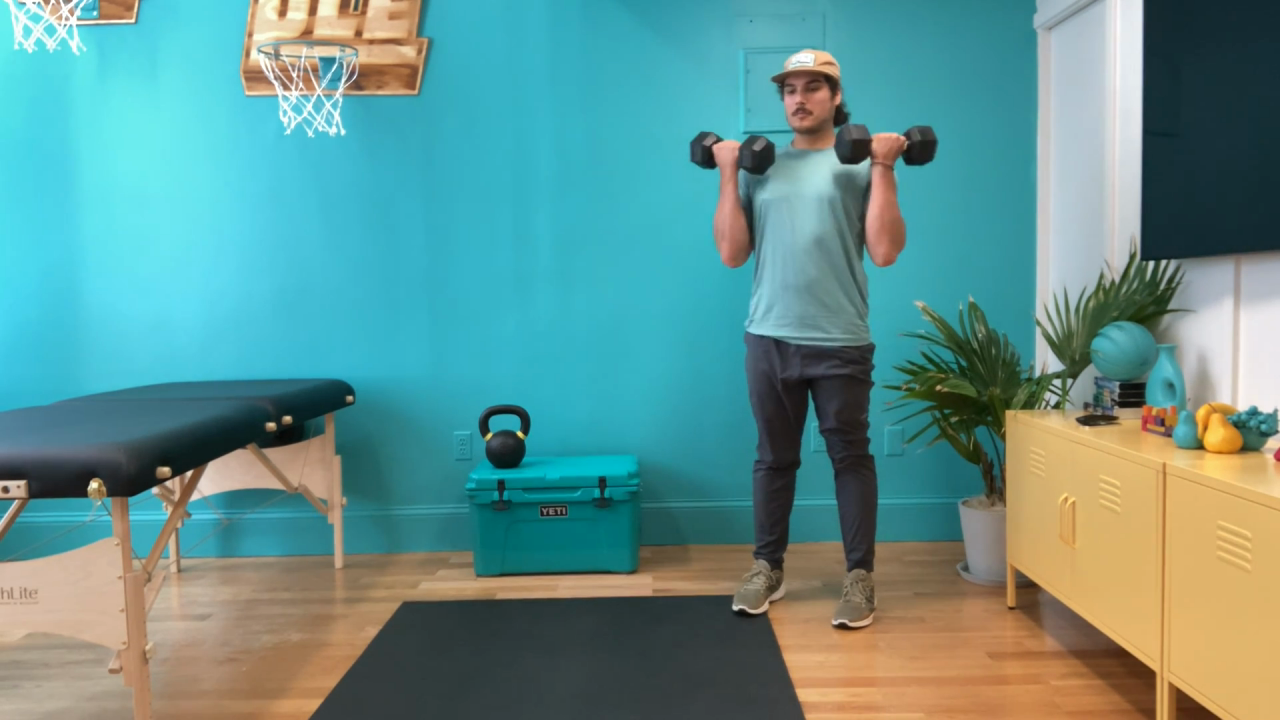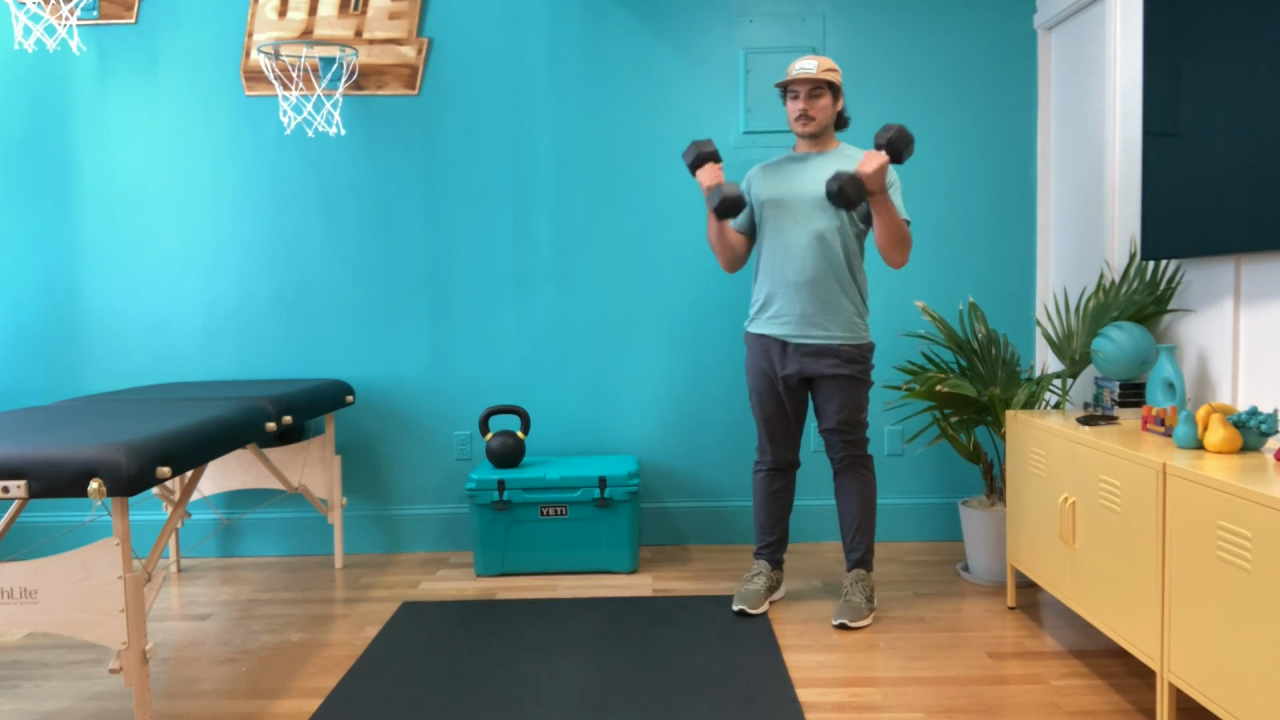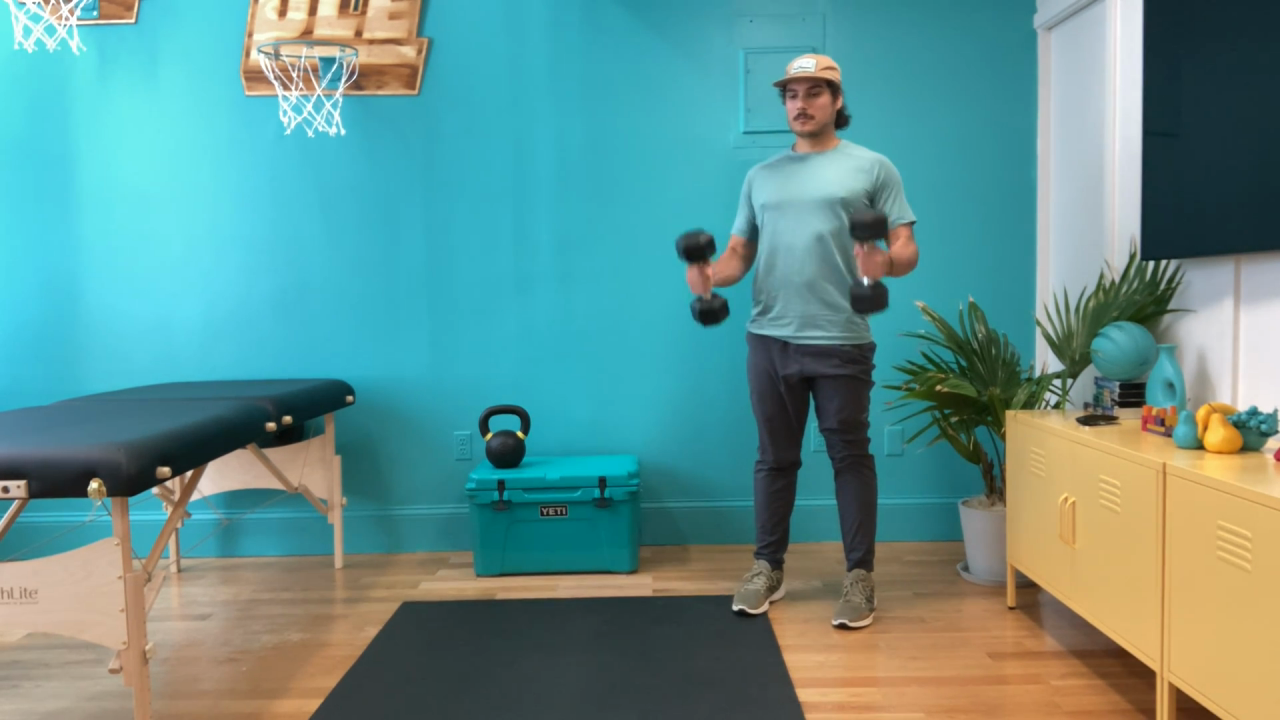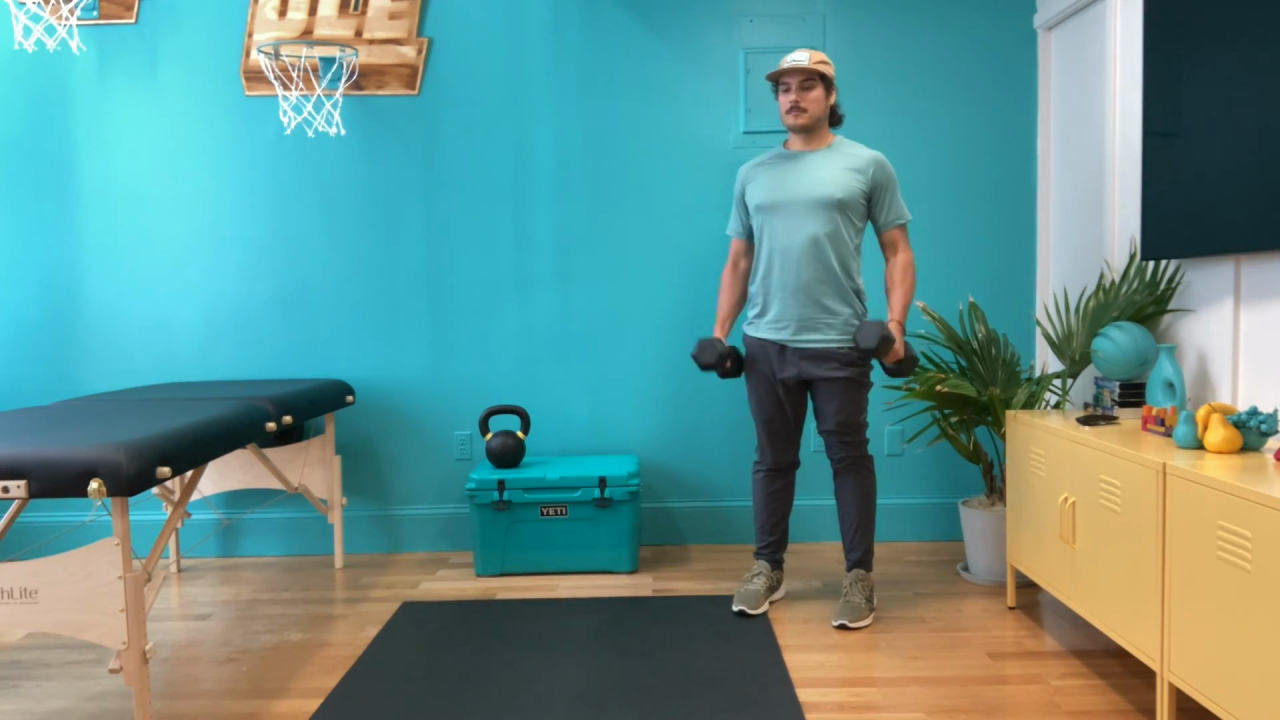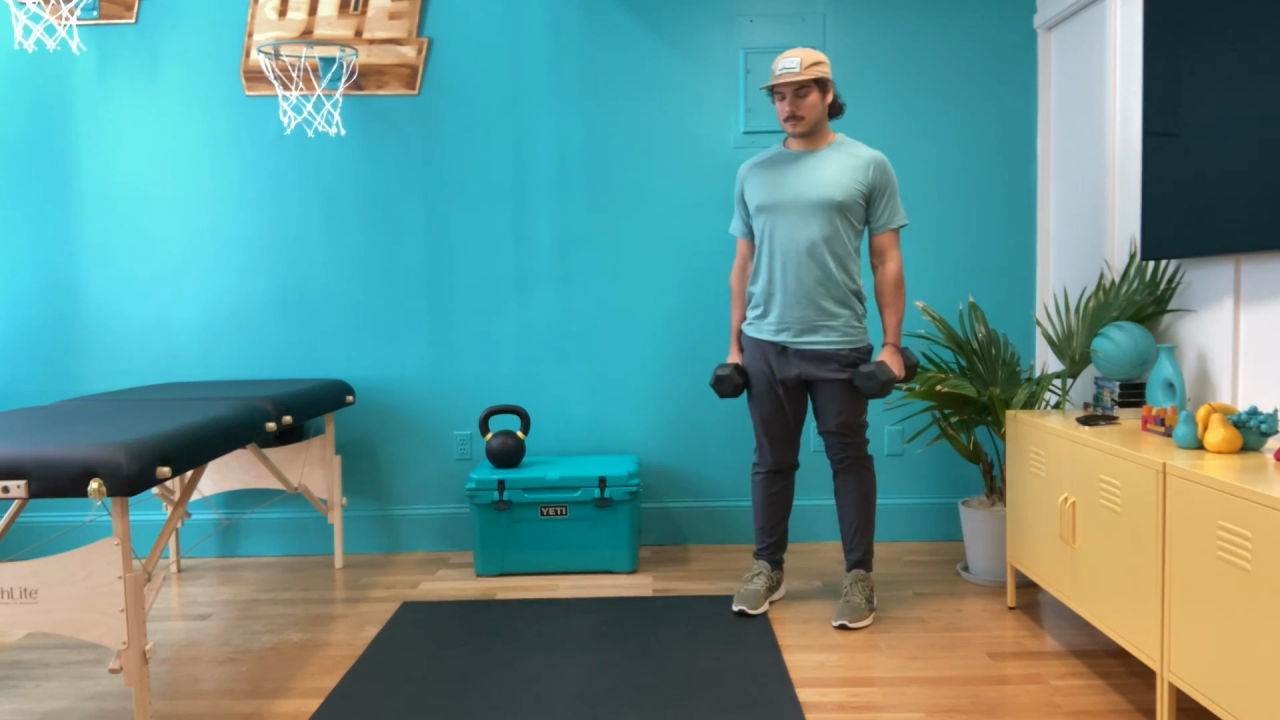
dt=0.3s
person 1, frame 1
left shoulder: (864, 166)
right shoulder: (759, 169)
left elbow: (885, 252)
right elbow: (732, 254)
left wrist: (883, 170)
right wrist: (728, 177)
left hip: (841, 342)
right hip: (769, 339)
left knee: (850, 456)
right knee: (774, 458)
left ankle: (859, 576)
right ankle: (767, 568)
person 1, frame 2
left shoulder: (867, 168)
right shoulder: (761, 176)
left elbow: (897, 255)
right elbow: (731, 260)
left wrist: (877, 190)
right wrist: (713, 202)
left hip: (841, 342)
right hip: (769, 339)
left knee: (849, 456)
right knee: (774, 457)
left ankle: (859, 576)
right ankle: (767, 567)
person 1, frame 3
left shoulder: (872, 168)
right shoulder: (761, 175)
left elbow: (907, 247)
right elbow: (739, 253)
left wrist: (885, 262)
right wrist: (707, 275)
left hip: (843, 342)
right hip: (770, 340)
left knee: (851, 456)
right knee: (775, 457)
left ankle: (860, 575)
right ankle: (768, 567)
person 1, frame 4
left shoulder: (868, 165)
right shoulder: (752, 173)
left elbow: (899, 251)
right elbow: (739, 260)
left wrist: (895, 323)
right wrist: (721, 329)
left hip: (840, 343)
right hip: (768, 343)
left knee: (849, 457)
right knee: (773, 459)
left ankle: (859, 575)
right ankle: (767, 567)
person 1, frame 5
left shoulder: (867, 165)
right shoulder: (753, 172)
left elbow: (887, 262)
right elbow: (743, 263)
left wrist: (892, 344)
right wrist: (735, 342)
left hip: (840, 345)
right hip: (768, 346)
left knee: (849, 459)
right knee: (773, 461)
left ankle: (858, 576)
right ankle: (768, 568)
